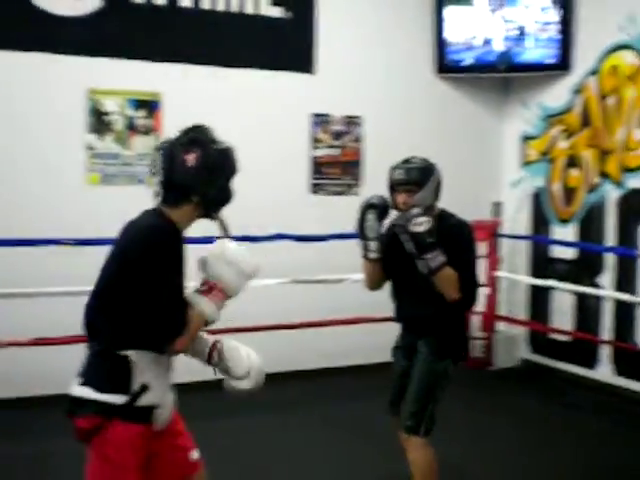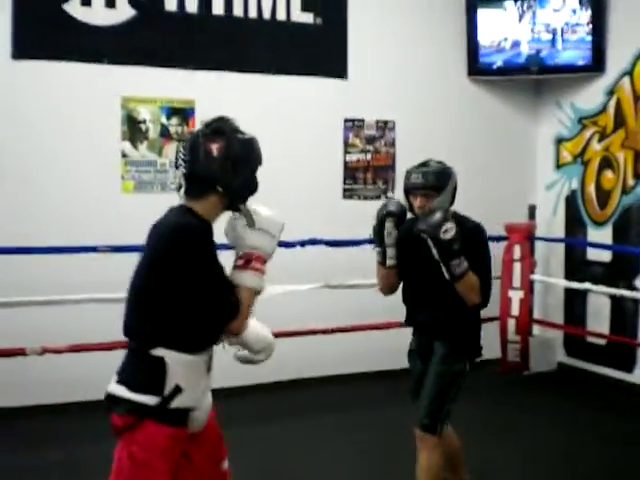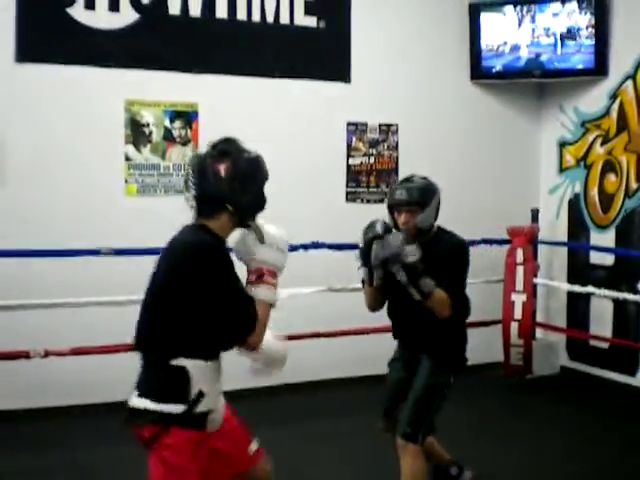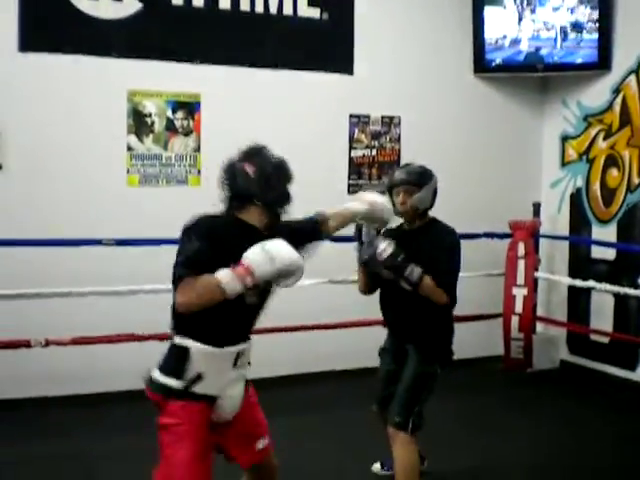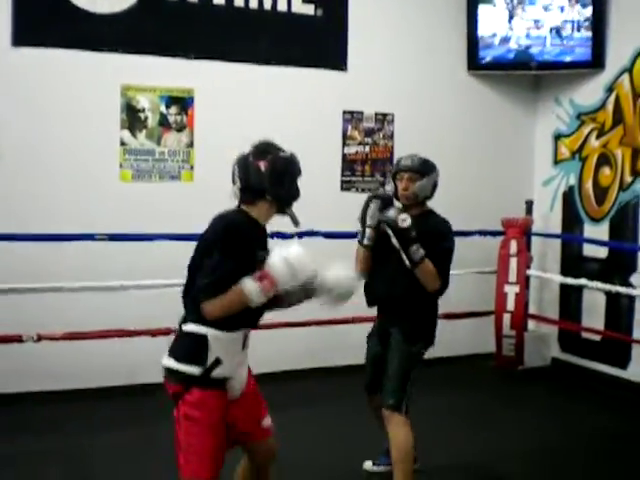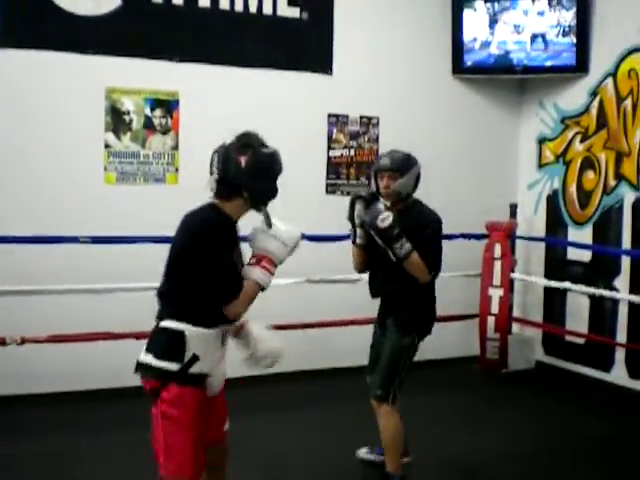
dt=0.2s
person 1, frame 1
left shoulder: (161, 234)
right shoulder: (153, 236)
right elbow: (173, 338)
left wrist: (219, 352)
right wrist: (220, 288)
left hip: (148, 400)
right hip: (116, 404)
person 1, frame 2
left shoulder: (186, 228)
right shoulder: (184, 233)
right elbow: (232, 321)
left wrist: (239, 331)
right wrist: (255, 257)
left hip: (188, 401)
right hip: (153, 406)
person 1, frame 3
left shoulder: (199, 244)
right shoulder: (202, 250)
right elbow: (251, 334)
right wrist: (266, 271)
left hip: (199, 403)
right hip: (173, 411)
person 1, frame 4
left shoulder: (267, 235)
right shoulder: (208, 230)
left elbow: (318, 226)
right elbow: (185, 299)
left wrist: (358, 208)
right wrist: (248, 271)
left hip: (230, 379)
right hip: (188, 387)
person 1, frame 5
left shoulder: (254, 236)
right shoulder: (226, 230)
left elbow: (269, 299)
right elbow: (212, 308)
left wrist: (314, 285)
right wrist: (268, 280)
left hip: (230, 367)
right hip: (199, 371)
left knee: (263, 451)
person 1, frame 6
left shoulder: (221, 225)
right shoulder: (204, 224)
right elbow: (233, 306)
left wrist: (247, 333)
right wrist: (267, 259)
left hip: (204, 364)
right hip: (177, 367)
person 2, frame 1
left shoulder: (455, 230)
right shoulder: (397, 227)
left elbow: (456, 292)
right elbow: (374, 282)
left wrist: (427, 246)
right wrist: (371, 236)
left hip: (440, 338)
right hip: (410, 334)
left knee: (414, 431)
right knee: (401, 417)
person 2, frame 2
left shoulder: (470, 232)
right shoulder: (409, 231)
left elbow: (476, 297)
right elbow: (387, 286)
left wrist: (451, 251)
right wrist: (386, 239)
left hip: (455, 339)
right hip: (423, 336)
left knee: (426, 430)
right knee: (434, 423)
person 2, frame 3
left shoulder: (451, 247)
right shoulder: (392, 244)
left elbow: (446, 310)
right elbow: (373, 304)
left wrist: (415, 273)
right wrist: (372, 260)
left hip: (440, 352)
right hip: (408, 348)
left knee: (407, 440)
right knee: (392, 423)
person 2, frame 4
left shoulder: (444, 237)
right shoulder: (391, 236)
left elbow: (443, 295)
right elbow: (366, 287)
left wrist: (400, 266)
right wrist: (367, 243)
left hip: (428, 341)
right hip: (397, 337)
left knee: (400, 429)
right knee: (383, 409)
person 2, frame 5
left shoulder: (438, 228)
right shoulder: (391, 220)
left elbow: (435, 284)
right elbow: (364, 270)
left wrist: (409, 241)
right wrist: (370, 225)
left hip: (413, 325)
right hip: (384, 320)
left knee: (393, 408)
right knee: (375, 397)
right ankle: (400, 453)
person 2, frame 6
left shoulder: (425, 219)
right shoulder: (380, 214)
left elbow: (426, 274)
right elbow: (360, 266)
left wrist: (394, 238)
right wrist: (359, 225)
left hip: (411, 314)
right hip: (388, 310)
left knee: (381, 397)
right knee: (376, 382)
right ankle: (396, 446)
